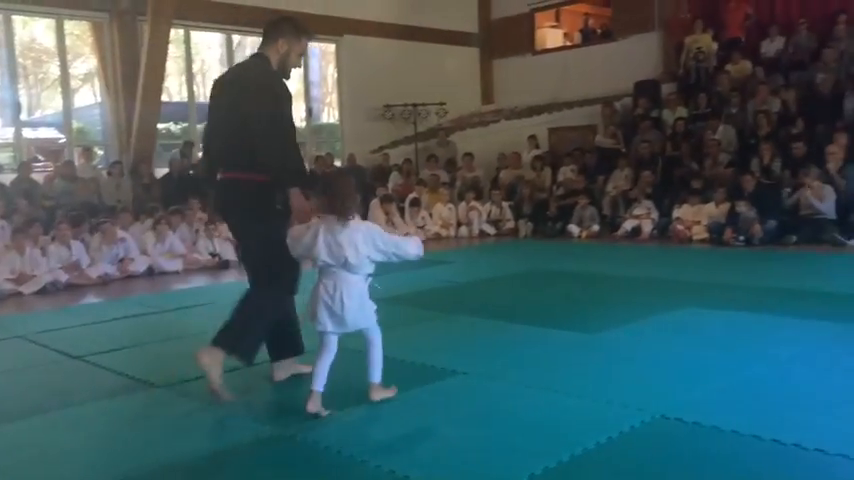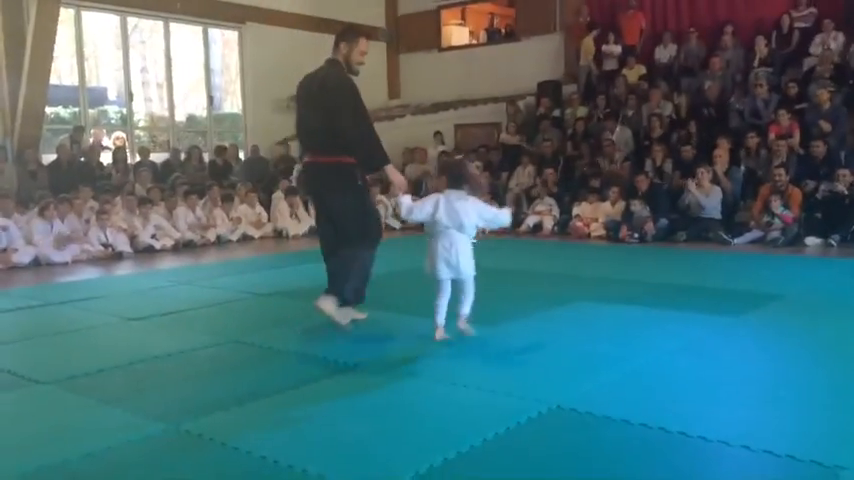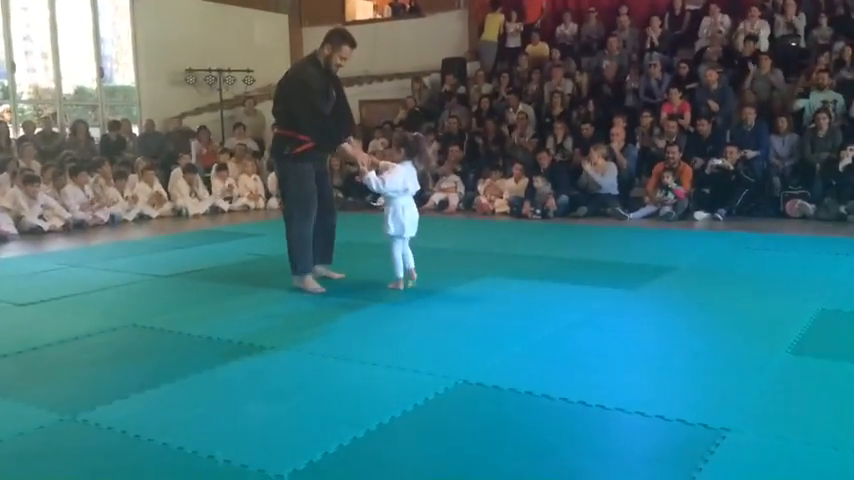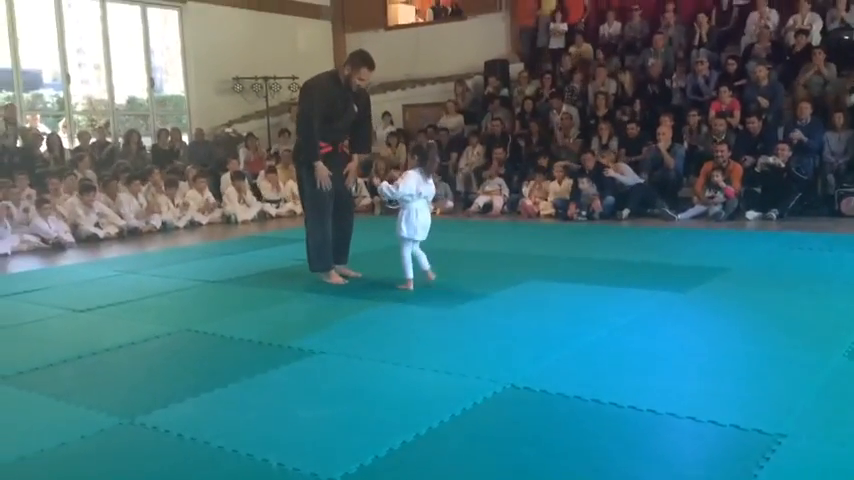
dt=1s
person 1, frame 1
left shoulder: (229, 81)
right shoulder: (267, 84)
left elbow: (214, 139)
right elbow: (277, 143)
left wrist: (220, 182)
right wrist: (296, 190)
left hip: (232, 190)
right hip: (259, 193)
left knee: (273, 273)
right knee: (278, 278)
left ankle: (284, 357)
right ankle: (219, 351)
person 1, frame 2
left shoulder: (309, 83)
right shoulder: (340, 83)
left elbow: (306, 129)
right elbow: (359, 129)
right wrist: (388, 168)
left hip: (316, 171)
right hip: (340, 172)
left knee: (335, 239)
right knee: (365, 234)
left ankle: (346, 303)
right ankle: (335, 296)
person 1, frame 3
left shoulder: (329, 76)
right shoulder: (302, 76)
left elbow: (339, 112)
right elbow: (317, 119)
left wrist: (351, 141)
left hip: (313, 149)
right hip: (292, 149)
left knee: (325, 209)
right knee: (301, 211)
left ankle: (319, 263)
right ankle: (302, 272)
person 1, frame 4
left shoulder: (359, 95)
right shoulder: (317, 88)
left elbow: (361, 128)
right elbow: (307, 128)
left wrist: (355, 159)
right wrist: (317, 164)
left hip: (338, 156)
right hip: (313, 157)
left knee: (344, 211)
right knee: (320, 213)
left ankle: (338, 262)
right ankle: (325, 268)
person 2, frame 1
left shoulder: (316, 229)
right shoulder: (366, 230)
left elbow: (295, 246)
right elbow: (400, 247)
left wrist: (297, 225)
right wrist: (415, 244)
left hip: (326, 292)
right hip: (352, 294)
left knee: (328, 349)
right knee: (374, 339)
left ankle: (315, 398)
right ankle: (375, 388)
person 2, frame 2
left shoulder: (435, 200)
right shoulder: (472, 203)
left elbow: (409, 212)
right elbow: (495, 217)
left wrist: (403, 198)
right wrist: (506, 213)
left hip: (440, 249)
right hip: (460, 250)
left knee: (443, 291)
right knee: (468, 288)
left ankle: (439, 328)
right ankle: (462, 319)
person 2, frame 3
left shoulder: (397, 171)
right shoulder: (410, 167)
left elbow: (380, 185)
right elbow: (389, 167)
left wrist: (366, 172)
right wrist: (374, 162)
left hip: (397, 211)
right hip: (409, 210)
left knee: (396, 248)
right knee: (404, 246)
left ankle: (399, 281)
right ankle: (411, 271)
person 2, frame 4
left shoulder: (410, 175)
right shoulder: (428, 176)
left elbow: (395, 192)
left wrist: (381, 185)
left hip: (410, 215)
right hip: (423, 214)
left knee: (405, 250)
right knee: (415, 248)
left ankle: (409, 282)
right ankle: (428, 272)
